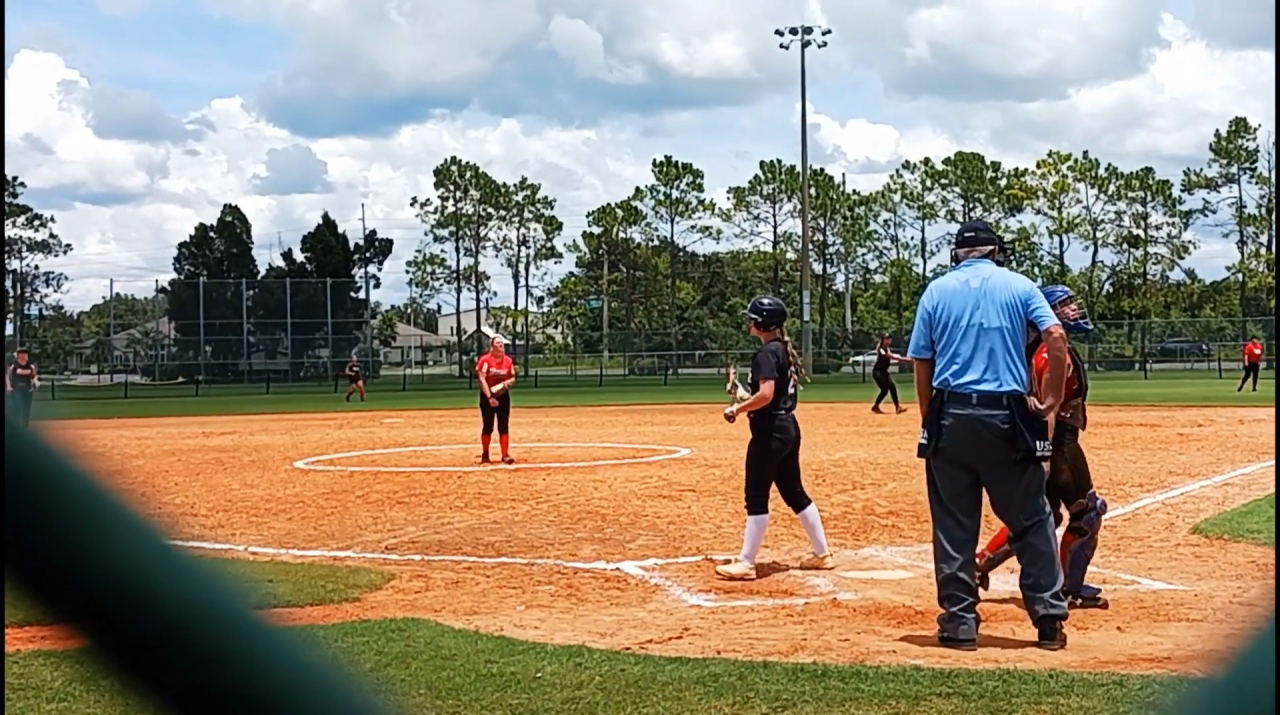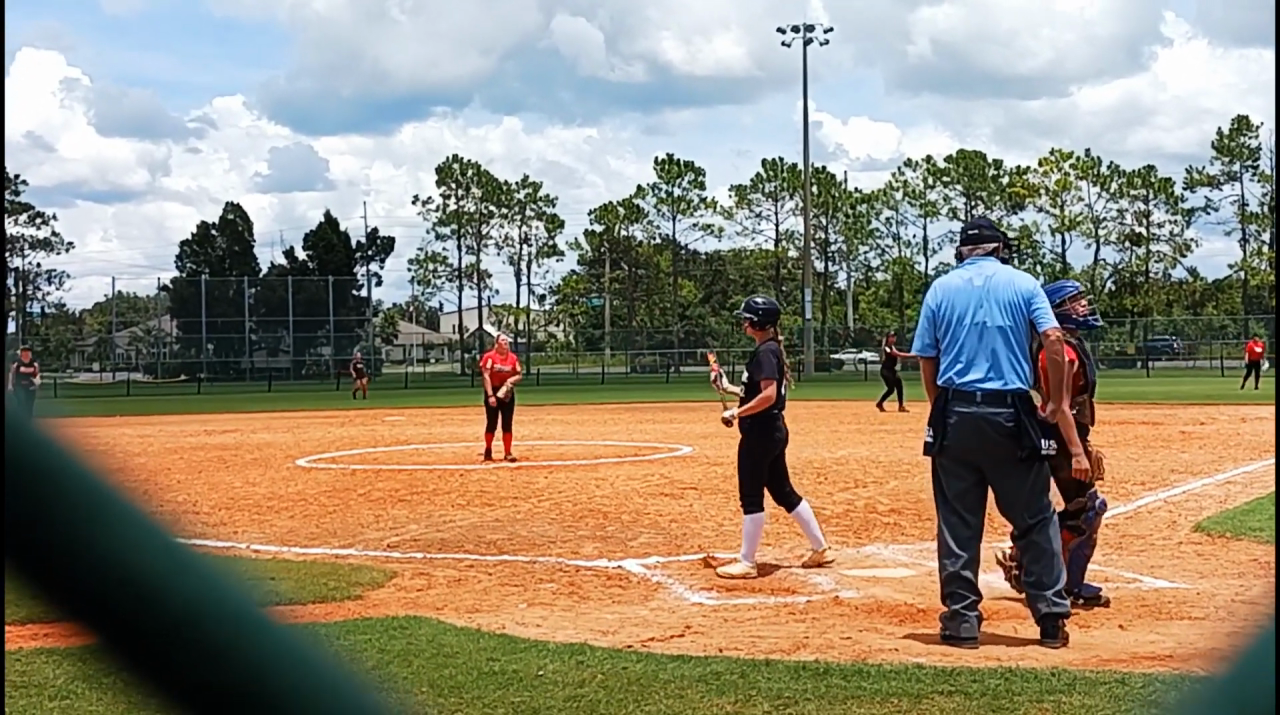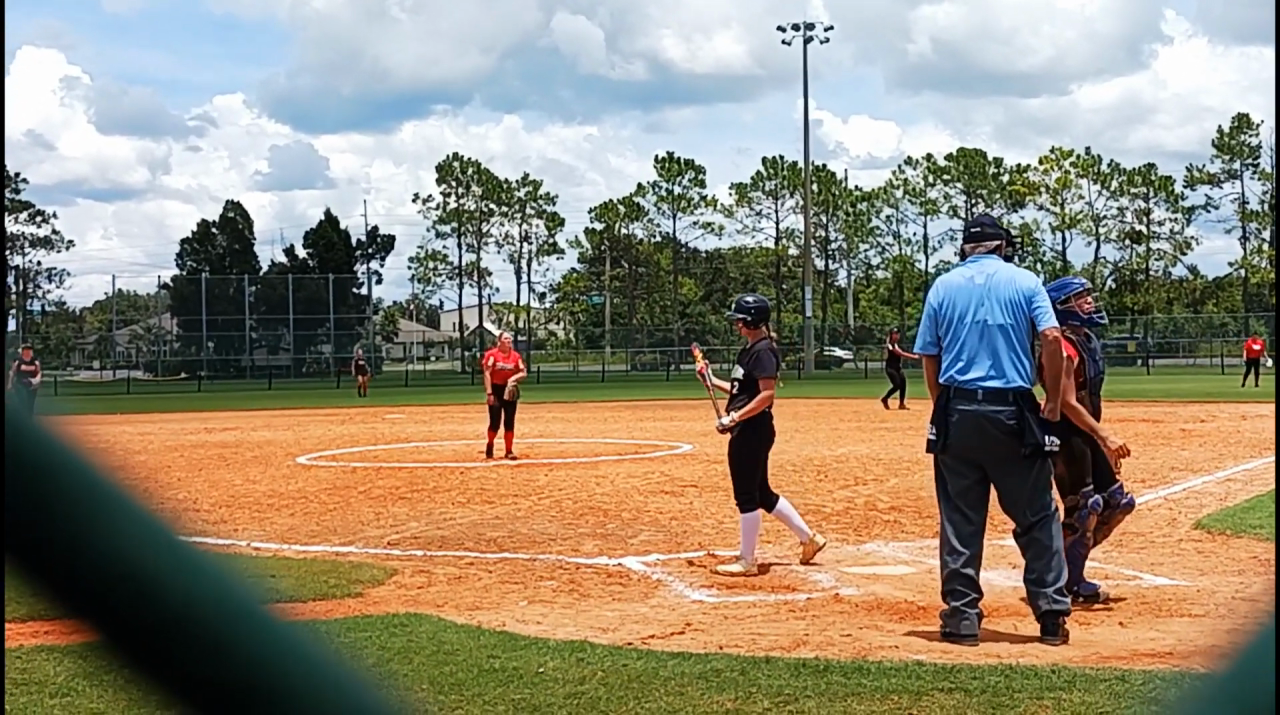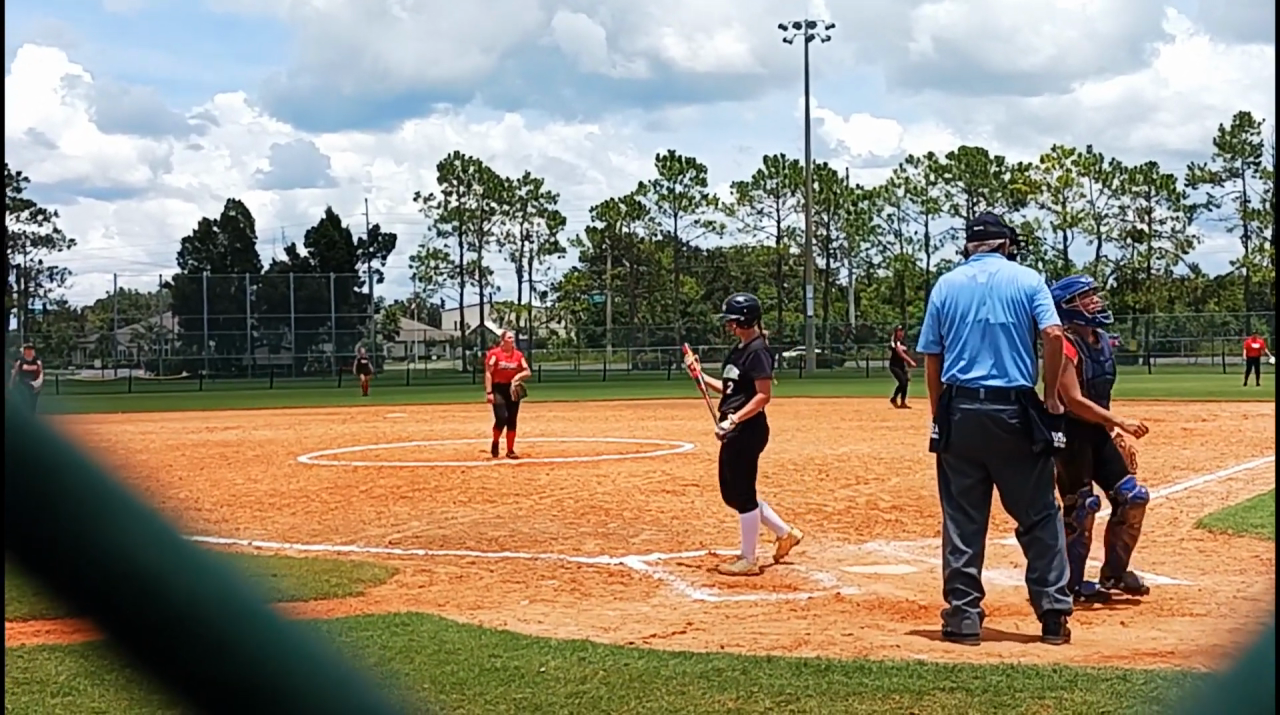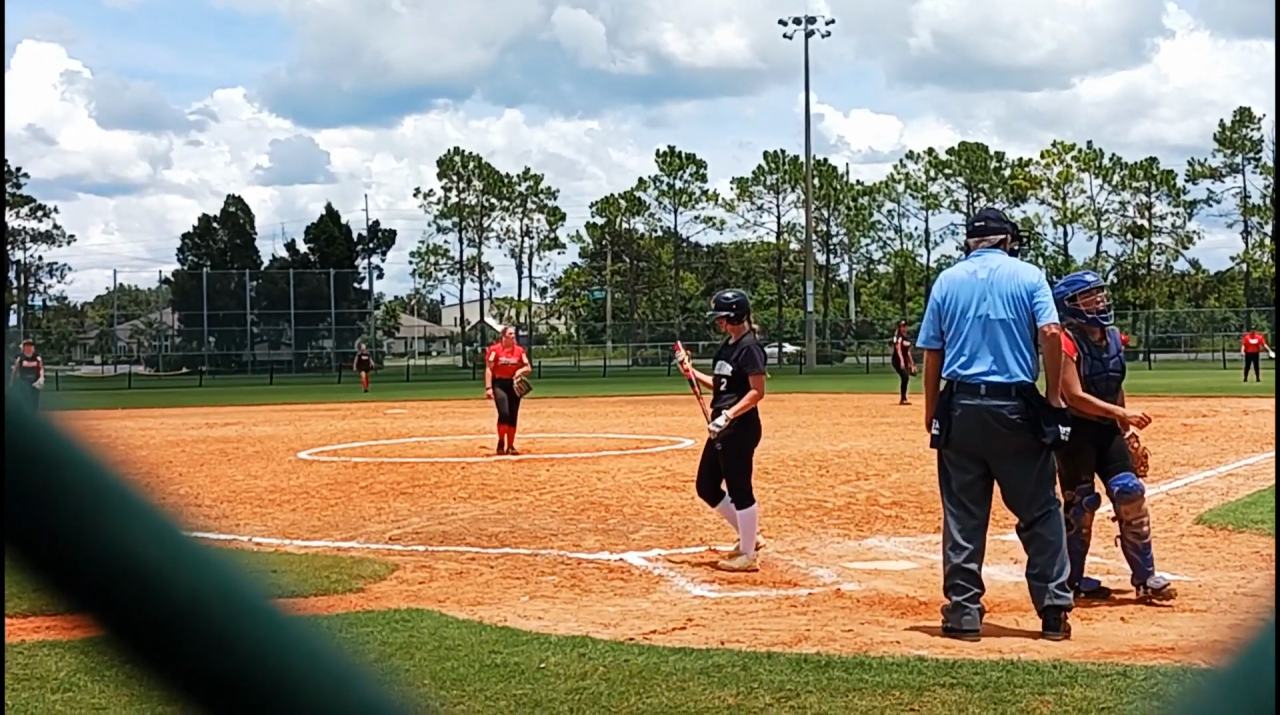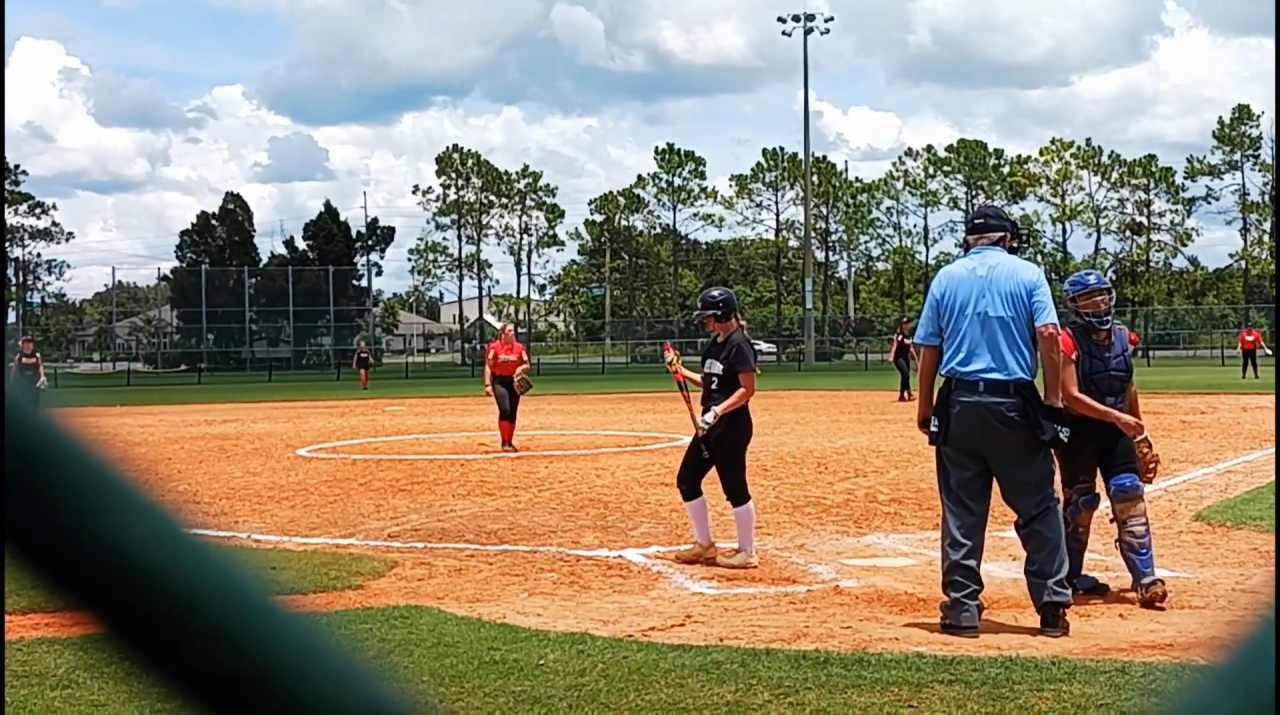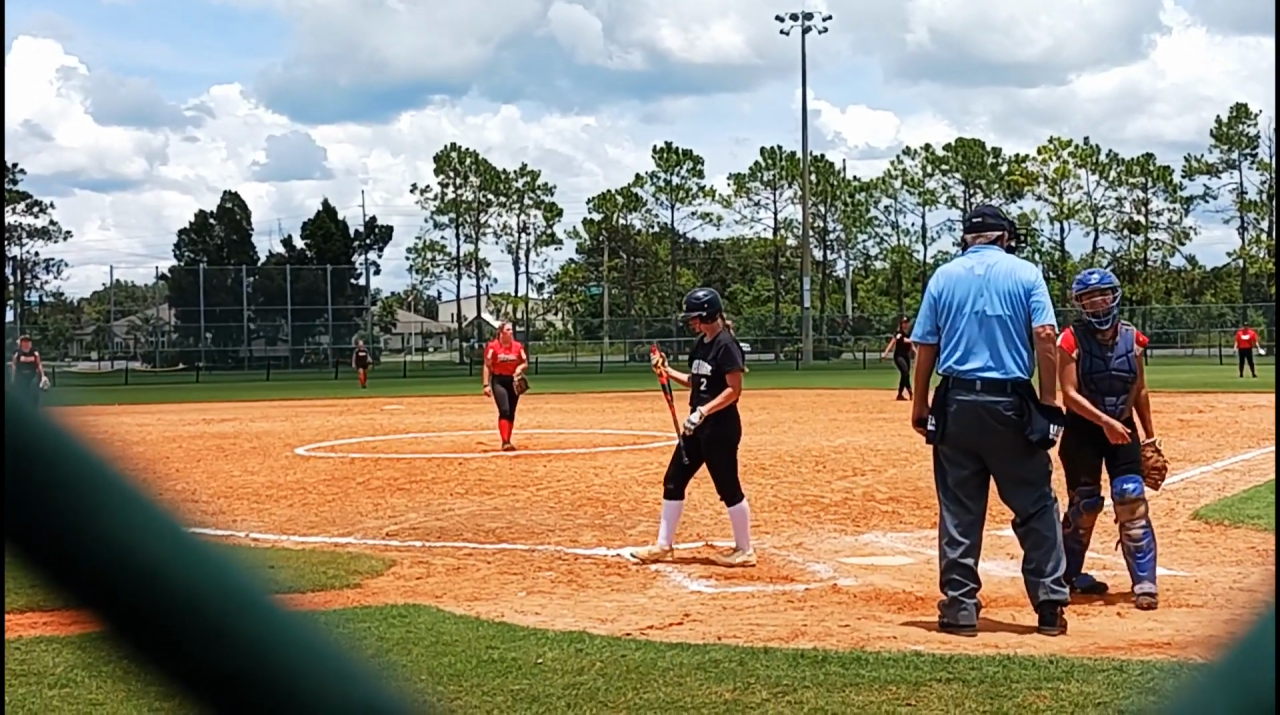
dt=0.1s
person 1, frame 1
left shoulder: (937, 290)
right shoulder: (1019, 284)
left elbow: (921, 360)
right elbow: (1055, 335)
left wrist: (928, 414)
right wrist: (1054, 395)
left hip: (951, 416)
right hip: (1008, 416)
left knee: (954, 525)
right knee: (1030, 521)
left ankle: (959, 622)
right ankle: (1049, 621)
person 1, frame 2
left shoulder: (941, 288)
right shoulder: (1023, 282)
left elbow: (927, 360)
right elbow: (1053, 338)
left wrist: (941, 411)
right wrist: (1054, 401)
left hip: (956, 413)
right hip: (1011, 413)
left knee: (957, 522)
right knee: (1035, 519)
left ankle: (961, 620)
right ankle: (1052, 619)
person 1, frame 3
left shoulder: (943, 286)
right shoulder: (1024, 280)
left elbow: (929, 358)
right elbow: (1052, 337)
left wrist: (943, 410)
right wrist: (1053, 401)
left hip: (959, 411)
right hip: (1013, 412)
left knee: (960, 519)
right knee: (1036, 516)
left ankle: (962, 617)
right ankle: (1052, 617)
person 1, frame 4
left shoulder: (946, 284)
right shoulder: (1027, 279)
left elbow: (932, 357)
right elbow: (1052, 335)
left wrist: (940, 411)
right wrist: (1051, 398)
left hip: (961, 410)
right hip: (1016, 409)
left knee: (962, 519)
right knee: (1039, 515)
left ankle: (963, 616)
right ankle: (1054, 616)
person 1, frame 5
left shoulder: (947, 280)
right shoulder: (1028, 275)
left elbow: (932, 352)
right elbow: (1051, 333)
left wrist: (932, 408)
right wrist: (1053, 394)
left hip: (961, 406)
right hip: (1017, 406)
left knee: (962, 515)
right knee: (1040, 511)
left ankle: (963, 612)
right ankle: (1054, 612)
person 1, frame 6
left shoulder: (946, 277)
right shoulder: (1027, 273)
left elbow: (929, 348)
right elbow: (1048, 334)
left wrist: (924, 404)
right wrist: (1052, 398)
left hip: (959, 404)
right hip: (1015, 403)
left knee: (962, 511)
right knee: (1038, 507)
left ankle: (962, 608)
right ankle: (1053, 608)
person 1, frame 7
left shoulder: (944, 276)
right shoulder: (1025, 272)
left elbow: (926, 347)
right elbow: (1045, 335)
left wrist: (919, 403)
right wrist: (1048, 398)
left hip: (957, 403)
right hip: (1012, 402)
left knee: (959, 510)
right knee: (1035, 506)
left ankle: (960, 607)
right ankle: (1050, 606)
person 2, frame 1
left shoulder: (1047, 350)
left hip: (1056, 440)
right hip: (1058, 441)
right knee: (1087, 512)
left ankle: (978, 565)
right ankle: (1071, 589)
person 2, frame 2
left shoulder: (1075, 344)
right shoulder: (1064, 349)
right elbow: (1061, 405)
left wrist: (1086, 445)
right wrist: (1077, 451)
left hip: (1069, 438)
right hip: (1061, 438)
left knee: (1088, 509)
right knee: (1084, 514)
left ankle: (1018, 558)
right ankle: (1072, 587)
person 2, frame 3
left shoulder: (1088, 341)
right shoulder: (1062, 347)
right elbow: (1068, 403)
left wrist: (1103, 437)
right wrist: (1104, 436)
left hip: (1083, 433)
right hip: (1065, 435)
left knee: (1118, 502)
right knee: (1082, 509)
left ankle: (1066, 566)
right ankle: (1070, 585)
person 2, frame 4
left shoulder: (1102, 339)
right shoulder: (1064, 345)
right elbow: (1073, 400)
left wrist: (1117, 432)
right wrist: (1117, 421)
left hip: (1100, 432)
right hip: (1071, 434)
left knee: (1133, 497)
right knee: (1079, 509)
left ankle: (1116, 573)
right ankle: (1072, 583)
person 2, frame 5
left shoulder: (1113, 337)
right shoulder: (1066, 342)
left elbow: (1115, 389)
right elbow: (1074, 396)
left wrist: (1127, 429)
right wrist: (1122, 414)
left hip: (1108, 428)
right hip: (1075, 431)
left knee: (1129, 494)
right knee: (1080, 505)
left ankle: (1144, 577)
right ankle: (1073, 580)
person 2, frame 6
left shoulder: (1123, 337)
right shoulder: (1068, 341)
left elbow: (1129, 391)
right elbow: (1070, 394)
left wrist: (1140, 435)
right wrist: (1115, 415)
left hip: (1117, 429)
right hip: (1079, 429)
left knee: (1128, 496)
right knee: (1080, 503)
left ankle: (1146, 578)
right ankle: (1070, 576)
person 2, frame 7
left shoulder: (1132, 338)
right shoulder: (1071, 340)
left elbow: (1140, 392)
right elbow: (1069, 395)
left wrist: (1150, 438)
right wrist: (1105, 421)
left hip: (1122, 431)
right hip: (1083, 430)
left knee: (1131, 499)
right knee: (1084, 505)
left ankle: (1144, 582)
right ankle: (1069, 575)
person 3, frame 1
left shoulder: (767, 353)
right shoulder: (782, 350)
left elbow: (765, 395)
left wrist: (737, 409)
right wrist: (742, 393)
left hip: (771, 432)
right hip: (786, 429)
left knee: (756, 497)
right knee: (794, 493)
left ankle: (746, 563)
right ankle: (822, 554)
person 3, frame 2
left shoulder: (767, 352)
right shoulder: (763, 350)
left elbow: (769, 396)
left wrist: (735, 413)
right wrist: (726, 386)
left hip: (761, 431)
right hip: (768, 431)
left knee: (751, 496)
right knee: (783, 492)
left ankle: (747, 562)
right ankle: (820, 548)
person 3, frame 3
left shoulder: (762, 351)
right shoulder: (750, 349)
left elbow: (767, 395)
left wrist: (734, 417)
right wrist: (712, 380)
left hip: (752, 430)
right hip: (750, 430)
left knee: (746, 495)
right knee: (760, 492)
left ankle: (747, 561)
right ankle: (809, 537)
person 3, frame 4
left shoulder: (758, 351)
right shoulder: (738, 349)
left elbow: (763, 395)
left wrist: (732, 420)
right wrist: (701, 377)
left hip: (748, 431)
right hip: (735, 433)
left knee: (742, 494)
right knee: (733, 493)
left ankle: (749, 560)
right ankle: (784, 533)
person 3, frame 5
left shoulder: (750, 347)
right shoulder: (727, 345)
left elbow: (757, 391)
left wrist: (728, 415)
right wrist: (691, 372)
left hip: (741, 427)
right hip: (723, 428)
left knee: (740, 489)
right knee: (706, 486)
left ankle: (748, 556)
right ankle: (748, 537)
person 3, frame 6
left shoulder: (740, 345)
right shoulder: (714, 344)
left elbow: (747, 389)
left wrist: (716, 411)
right wrist: (681, 371)
left hip: (732, 425)
right hip: (712, 425)
left knee: (734, 488)
right knee: (687, 480)
left ankle: (747, 552)
right ankle: (704, 544)
person 3, frame 7
left shoulder: (726, 345)
right shoulder: (701, 344)
left elbow: (734, 389)
left wrist: (702, 412)
right wrist: (667, 372)
left hip: (721, 425)
right hip: (700, 426)
left knee: (728, 487)
right knee: (673, 482)
left ankle: (745, 551)
right ankle: (663, 546)
